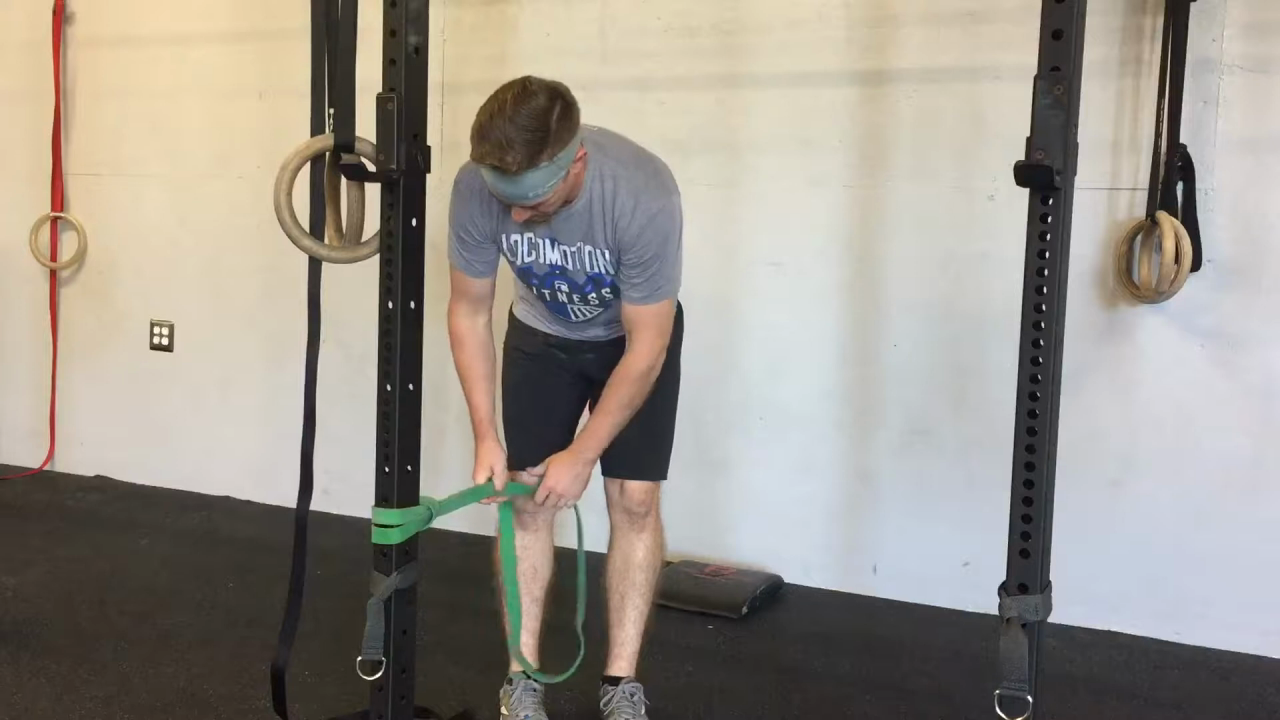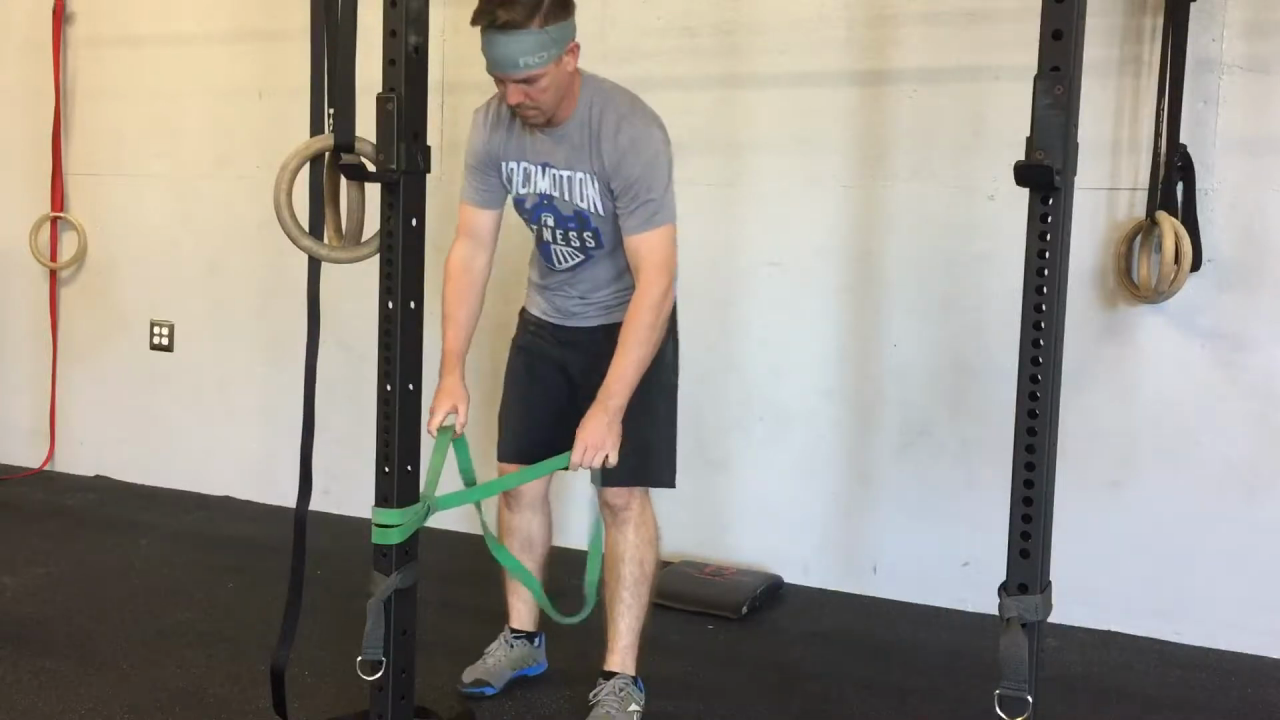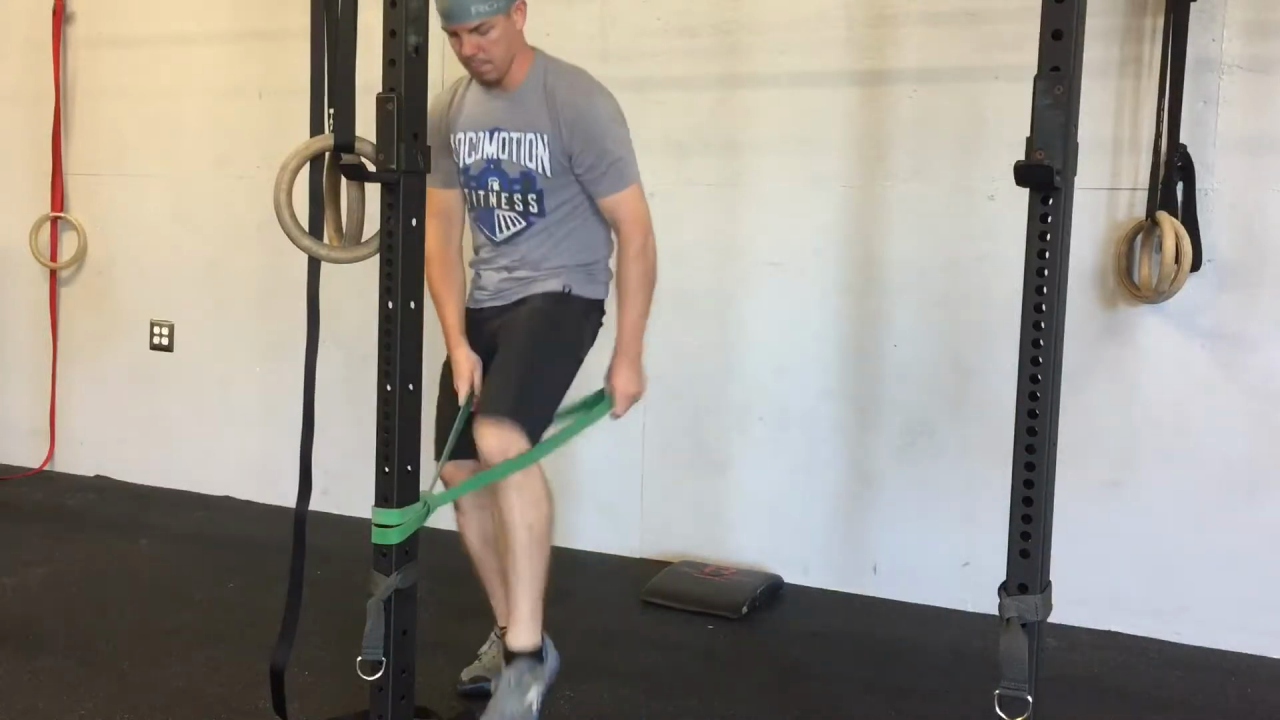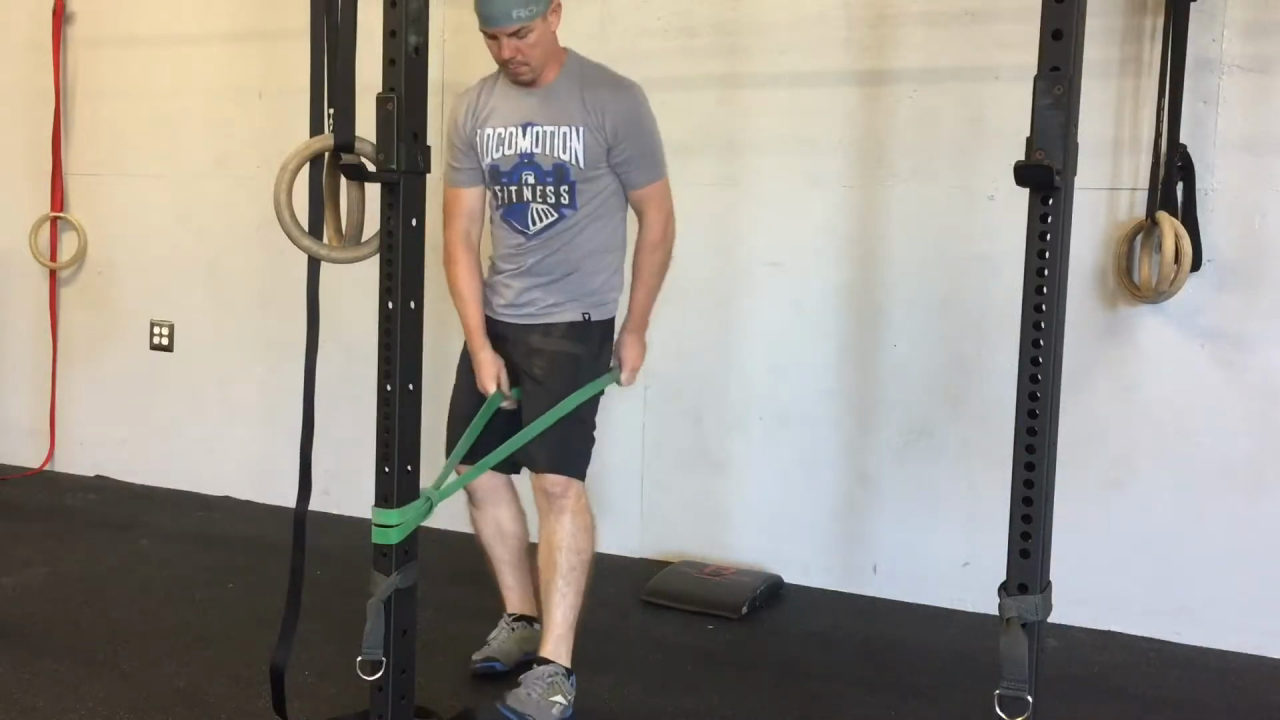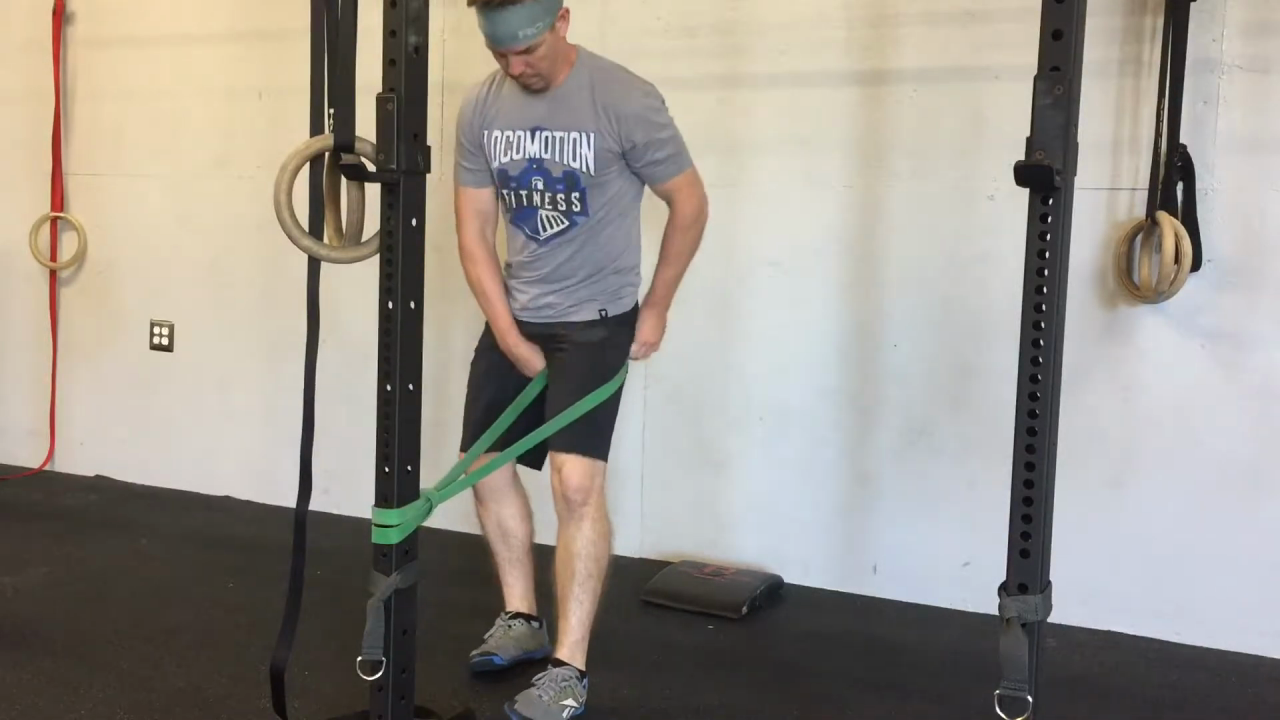
dt=1s
person 1, frame 1
left shoulder: (644, 196)
right shoulder: (476, 188)
left elbow: (645, 350)
right elbow: (469, 312)
left wrist: (581, 454)
right wrist: (486, 435)
left hip: (634, 338)
right hip: (540, 335)
left knee: (634, 498)
right knee: (527, 495)
person 1, frame 2
left shoulder: (629, 130)
right shoulder: (491, 128)
left elbow: (655, 280)
right elbow: (472, 249)
left wrist: (608, 407)
right wrist: (451, 370)
left hip: (624, 324)
right hip: (545, 320)
left knee: (623, 490)
right knee: (517, 475)
right ankle: (523, 636)
person 1, frame 3
left shoulder: (576, 102)
right shoulder: (450, 111)
left elbow: (634, 230)
right elbow: (443, 234)
left wrist: (628, 355)
right wrist: (457, 345)
left hip: (560, 298)
right hip: (486, 306)
left knee: (503, 447)
right knee: (458, 469)
left ankle: (530, 653)
right ankle: (510, 632)
person 1, frame 4
left shoulder: (613, 102)
right shoulder: (473, 109)
left elbow: (655, 220)
right elbow: (461, 235)
left wrist: (635, 327)
right wrist: (479, 344)
left hip: (574, 323)
right hip: (497, 320)
left knee: (557, 481)
right knee: (480, 473)
right ankle: (522, 620)
person 1, frame 5
left shoulder: (624, 101)
right shoulder: (481, 107)
left elbow: (689, 205)
right elbow: (473, 231)
left wrist: (656, 306)
right wrist: (508, 335)
left hip: (595, 322)
right hip: (515, 319)
left knee: (575, 482)
right knee: (484, 463)
right ankle: (522, 619)
